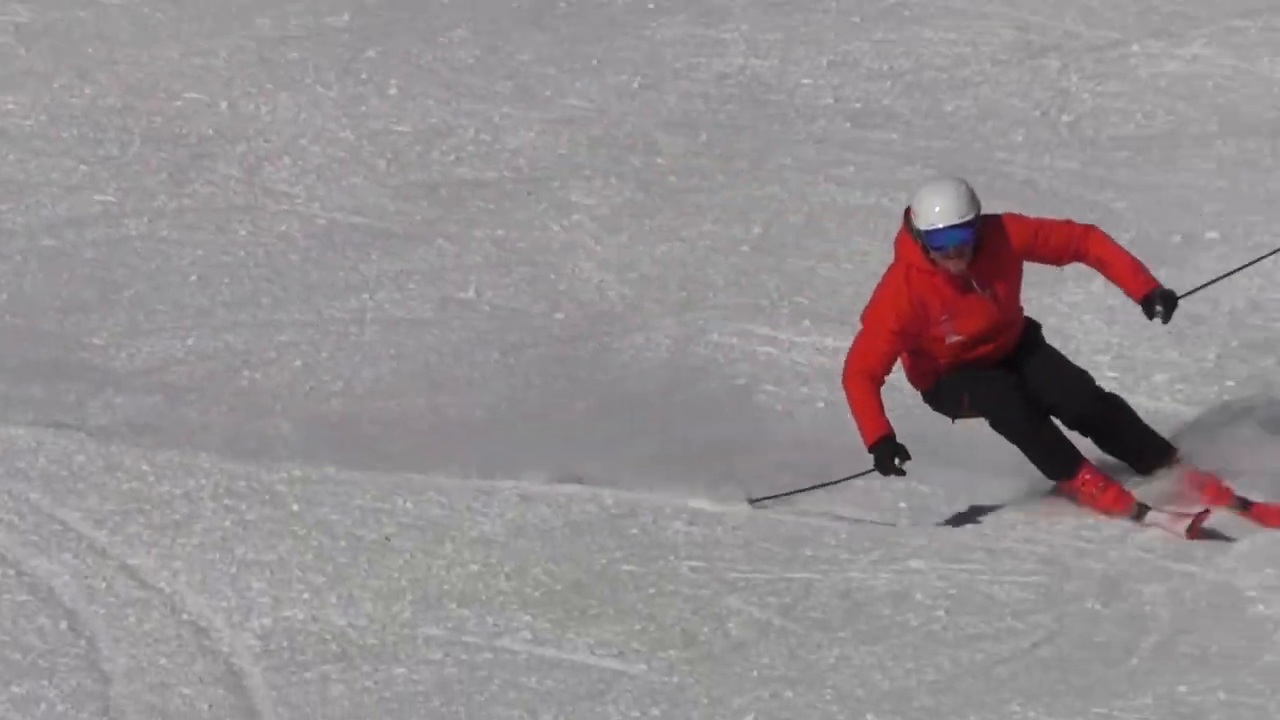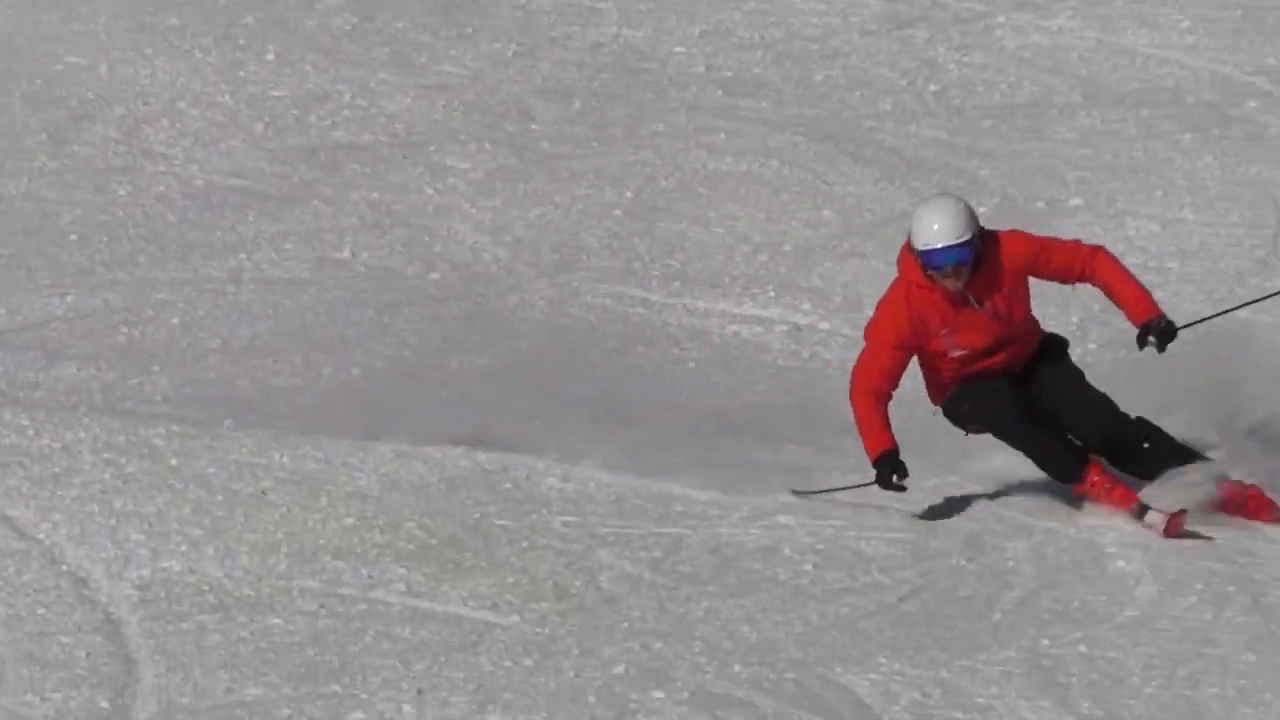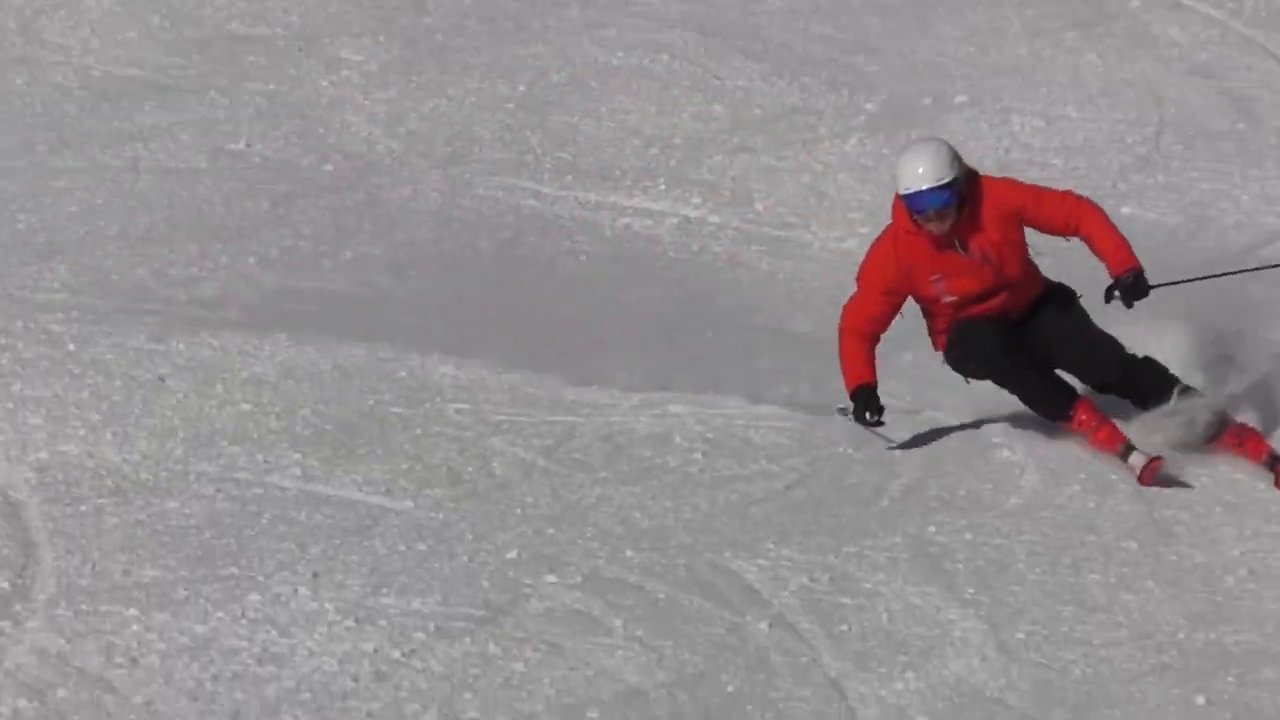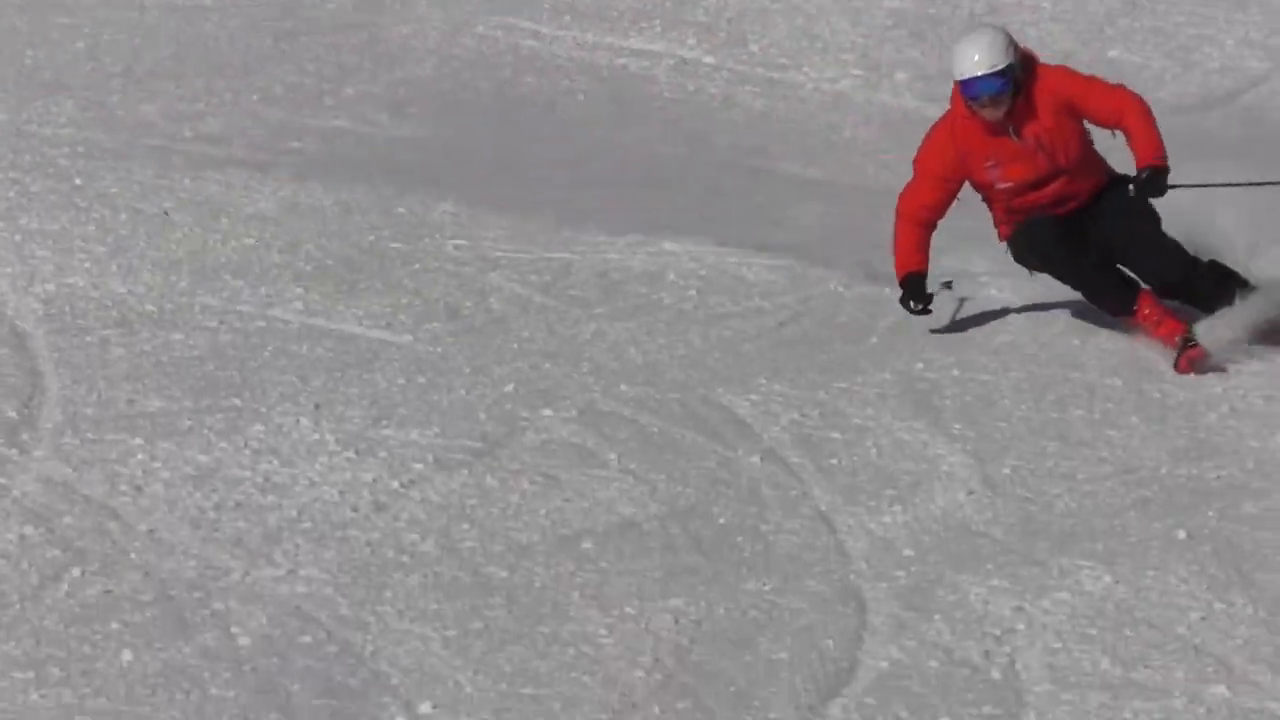
dt=0.1s
person 1, frame 1
left shoulder: (1004, 234)
right shoulder: (901, 288)
left elbow: (1083, 239)
right elbow: (861, 370)
left wrist: (1145, 288)
right wrist: (878, 439)
left hip: (1013, 349)
right hip: (950, 378)
left knee: (1088, 401)
right knee: (1005, 399)
left ankle: (1179, 474)
right ankle: (1080, 480)
person 1, frame 2
left shoulder: (1008, 252)
right shoulder: (904, 306)
left elbow: (1091, 261)
right elbow: (869, 384)
left wrist: (1148, 314)
right wrist: (882, 453)
left hip: (1031, 362)
right hip: (970, 392)
left knee: (1104, 424)
right knee: (1003, 406)
right ankle: (1095, 481)
person 1, frame 3
left shoulder: (997, 197)
right shoulder: (893, 250)
left elbow: (1080, 213)
right elbow: (858, 324)
left wrist: (1125, 269)
right wrist: (862, 388)
left hip: (1032, 310)
right hip: (969, 336)
left knee: (1107, 362)
right knee: (989, 347)
left ankle: (1217, 426)
right ankle: (1082, 419)
person 1, frame 4
left shoulder: (1050, 84)
right shoulder: (948, 139)
left elbow: (1128, 106)
right elbow: (915, 212)
left wrist: (1152, 166)
right wrist: (911, 277)
left hip: (1094, 200)
right hip: (1033, 226)
left knee: (1159, 259)
right knee: (1042, 246)
right ankle: (1149, 315)
